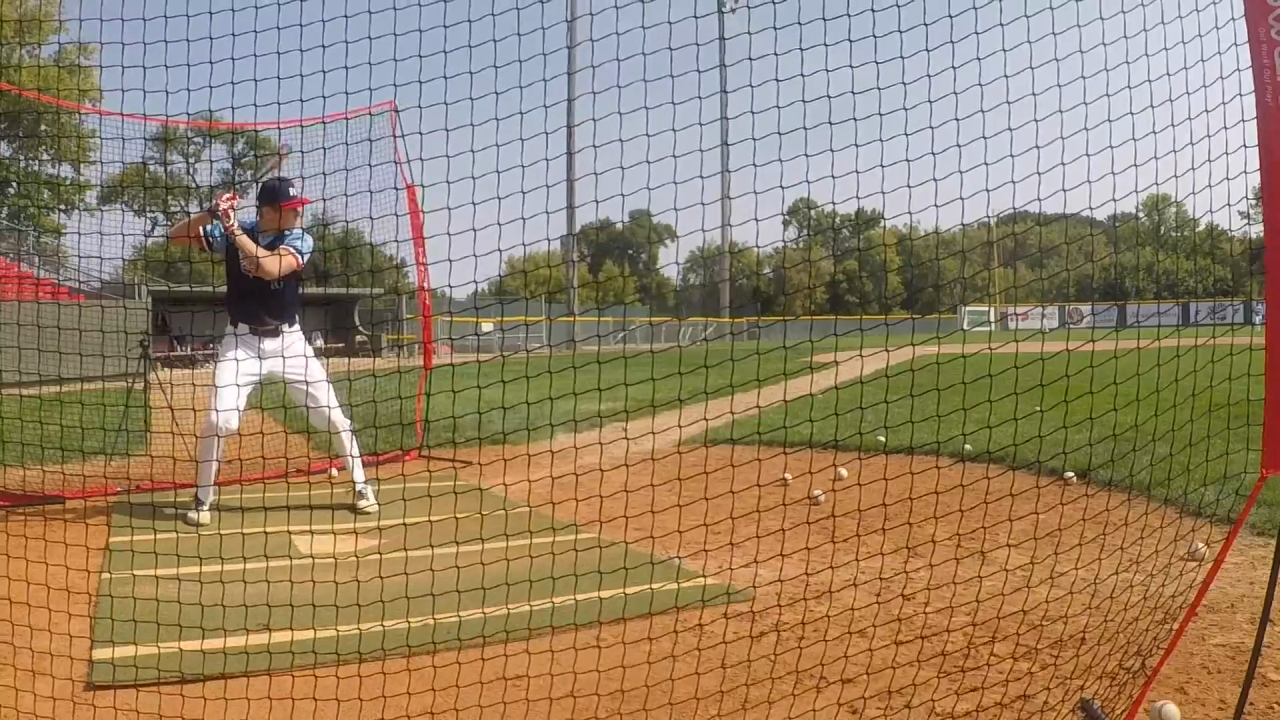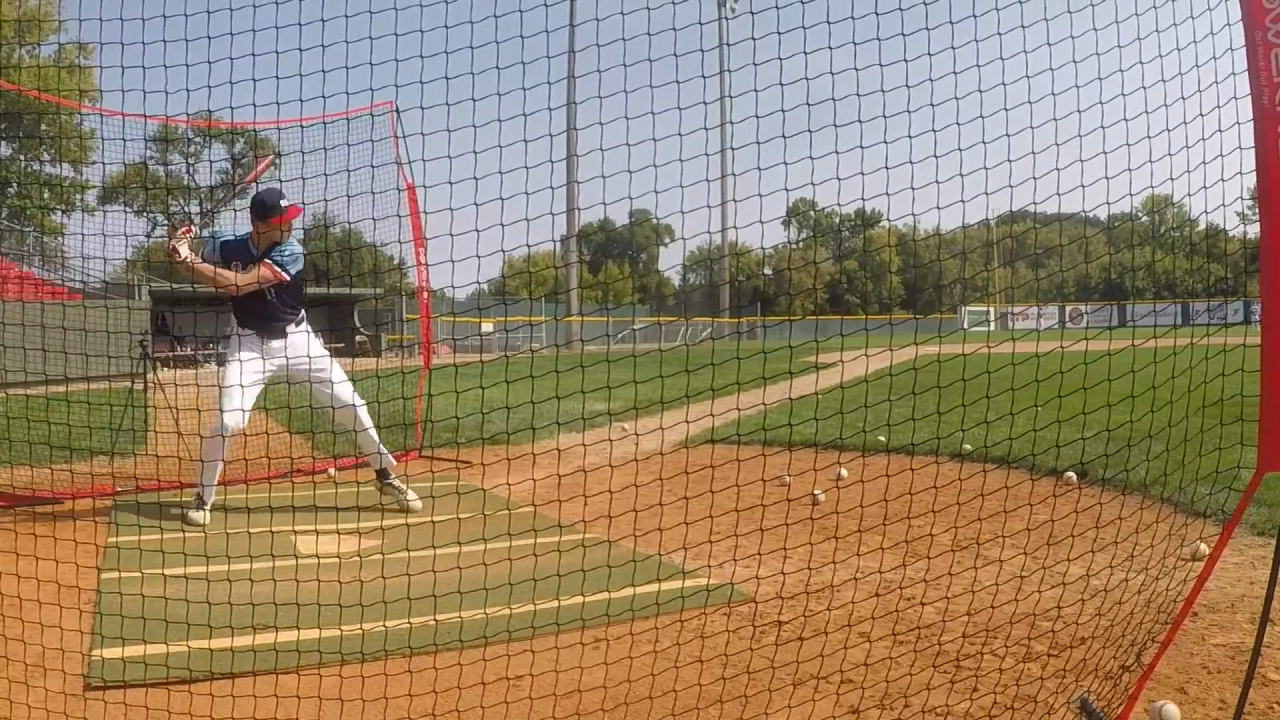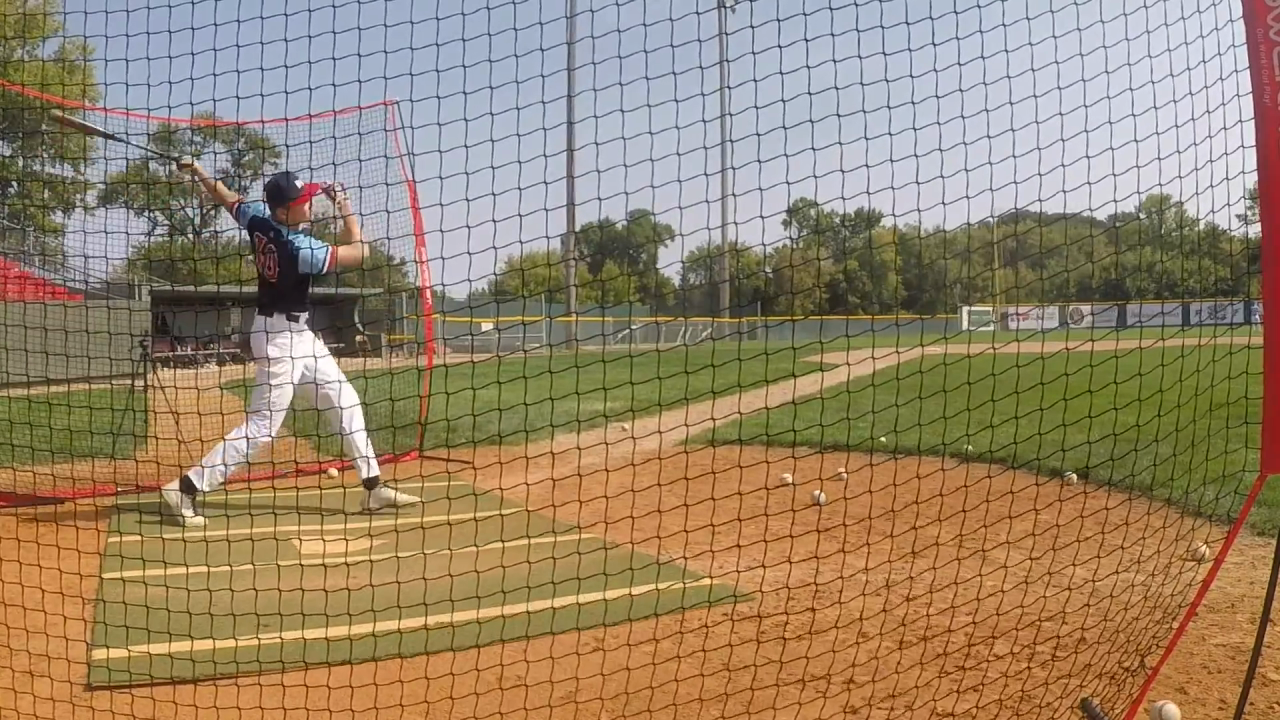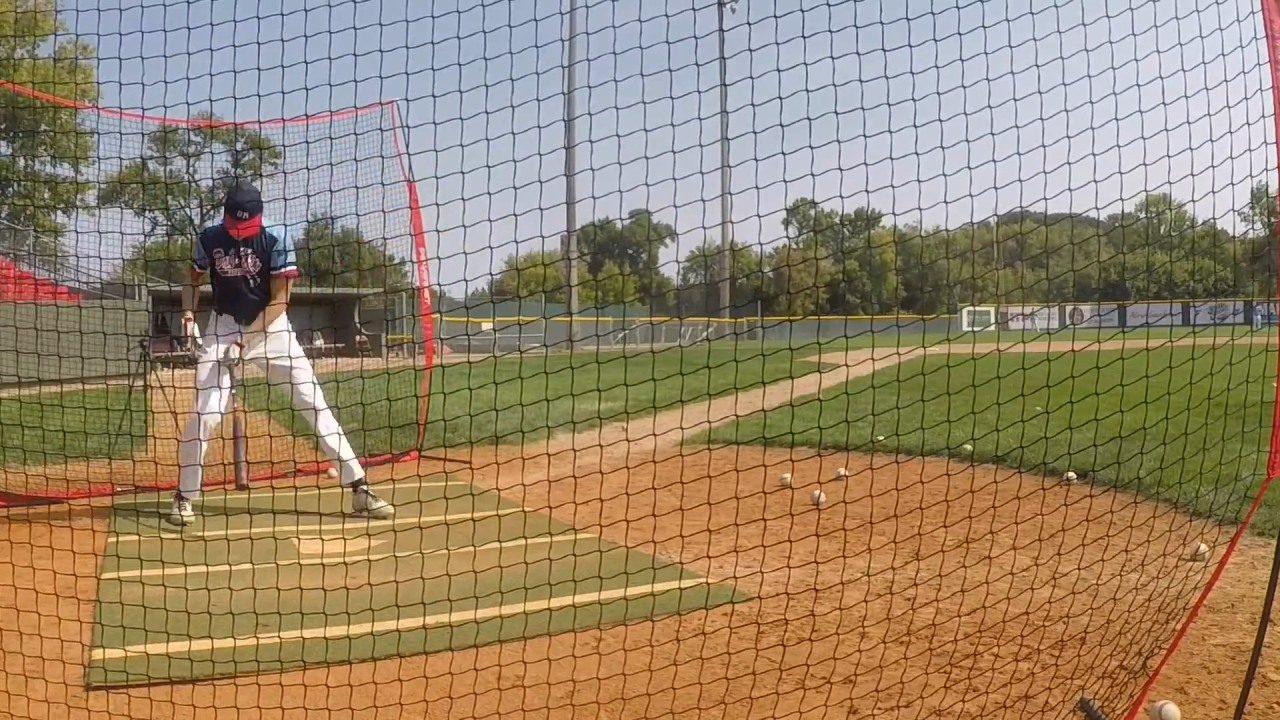
dt=1s
person 1, frame 1
left shoulder: (300, 240)
right shoulder: (232, 231)
left elbow: (270, 268)
right elbow: (174, 237)
left wrist: (234, 231)
right wrist: (210, 214)
left hip: (289, 339)
right hip: (242, 341)
left knee: (331, 414)
right knee: (219, 420)
left ankle: (361, 486)
right ankle: (202, 499)
person 1, frame 2
left shoulder: (293, 252)
right shoulder: (229, 245)
left elbow: (241, 284)
right elbow: (176, 257)
left wrist: (192, 262)
right wrist: (180, 246)
left hip: (297, 337)
right hip: (252, 342)
left knee: (349, 402)
right knee: (229, 423)
left ankle: (385, 479)
right ankle: (203, 499)
person 1, frame 3
left shoulder: (260, 220)
right shoulder: (301, 248)
left elbow: (223, 195)
right elbow: (359, 252)
left wrist: (194, 170)
right wrist: (345, 208)
left hip: (295, 330)
right hip: (281, 335)
left knee: (345, 401)
right knee: (262, 426)
left ankle: (375, 487)
right ankle: (185, 488)
person 1, frame 4
left shoulder: (277, 239)
right shoulder: (209, 237)
left elbow: (279, 300)
right elbow: (194, 277)
left wrist: (244, 341)
right wrist: (188, 313)
left hip: (270, 328)
right hip: (223, 329)
left knee: (314, 404)
right knee: (204, 415)
left ankle: (358, 488)
right ankle: (185, 496)
